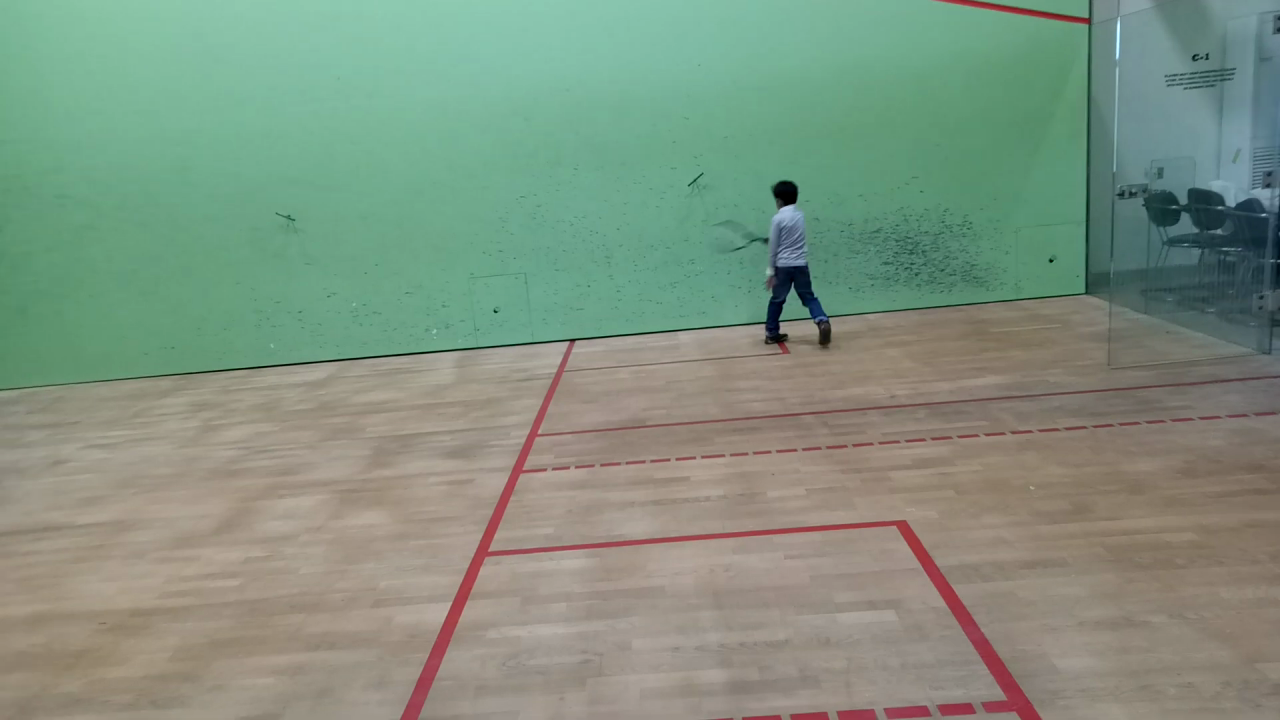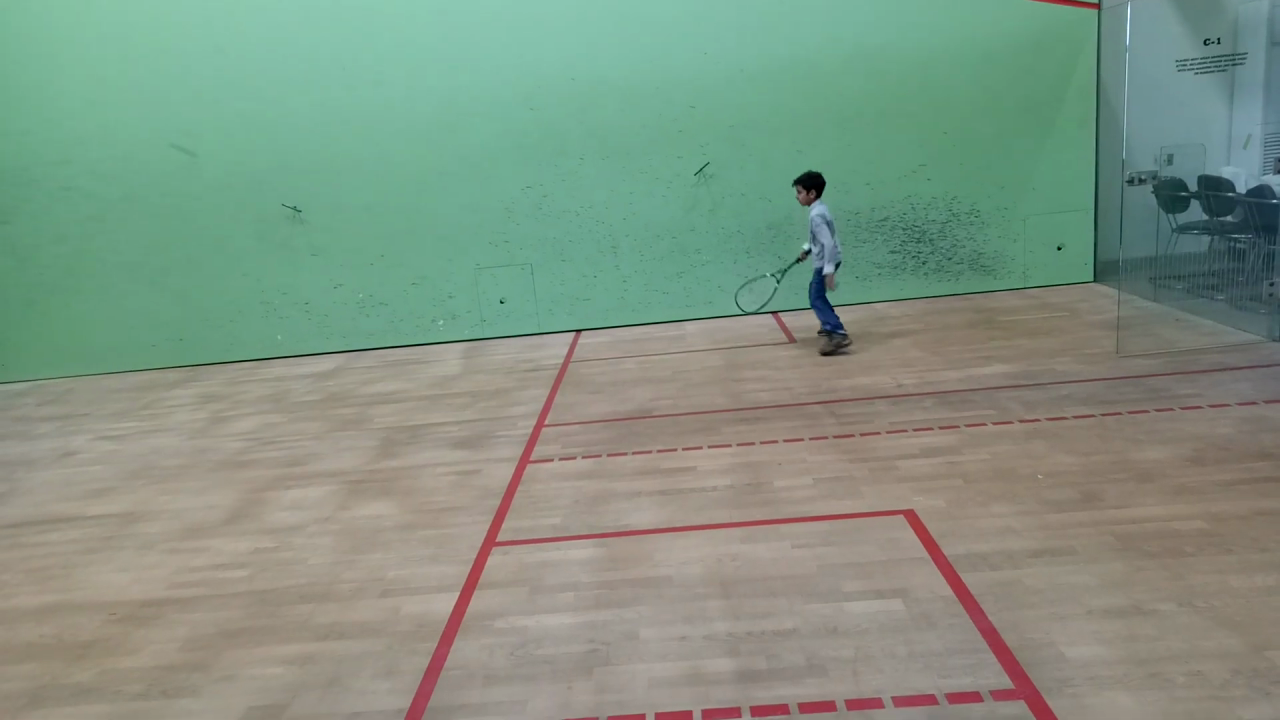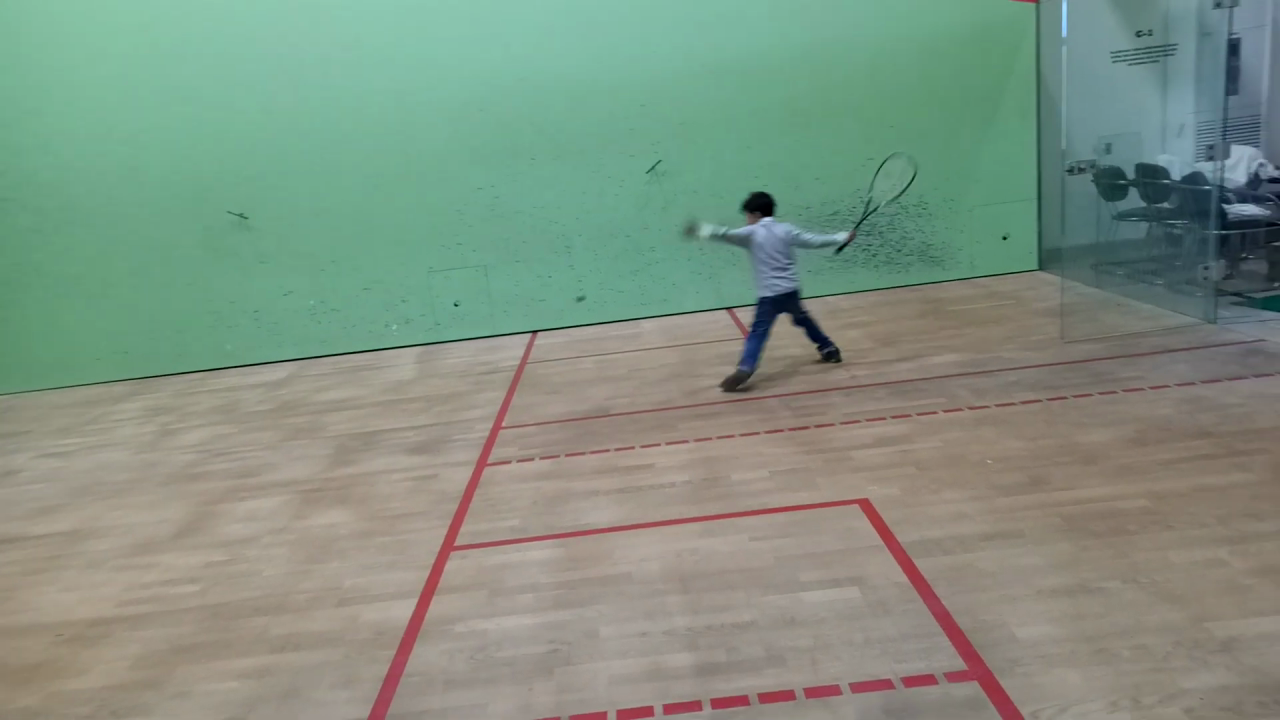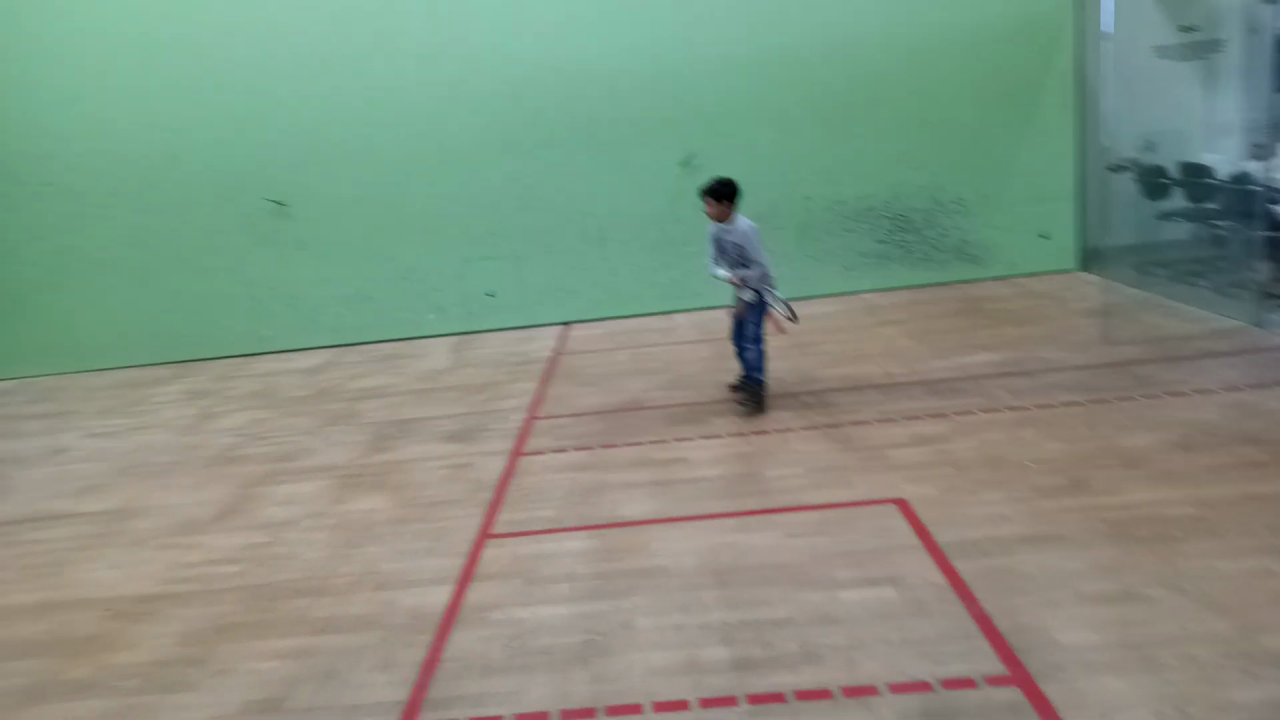
dt=0.7s
person 1, frame 1
left shoulder: (777, 219)
right shoulder: (800, 215)
left elbow: (773, 248)
left wrist: (770, 272)
left hip: (783, 266)
right hip: (800, 265)
left knee: (777, 300)
right knee: (809, 298)
left ankle: (771, 333)
person 1, frame 2
left shoulder: (816, 214)
right shoulder: (820, 209)
left elbow: (827, 242)
left wrist: (829, 271)
right wrist: (807, 249)
left hip: (825, 264)
right hip: (829, 261)
left knee: (817, 300)
right knee: (818, 297)
left ankle: (839, 336)
right ankle: (830, 327)
person 1, frame 3
left shoulder: (751, 233)
right shoulder: (786, 230)
left elbow: (726, 235)
right elbow: (814, 241)
right wrist: (843, 237)
left hip: (770, 295)
right hip: (790, 290)
left knee: (757, 333)
right knee: (803, 319)
left ankle: (744, 370)
right ankle: (829, 350)
person 1, frame 4
left shoulder: (746, 229)
right shoulder: (715, 231)
left elbow: (759, 267)
right elbow: (714, 265)
left wrist: (747, 297)
right wrist: (727, 276)
left hip: (757, 290)
right hip: (740, 291)
left knee: (751, 337)
right knee: (739, 338)
left ankle: (755, 388)
right ankle: (749, 376)
